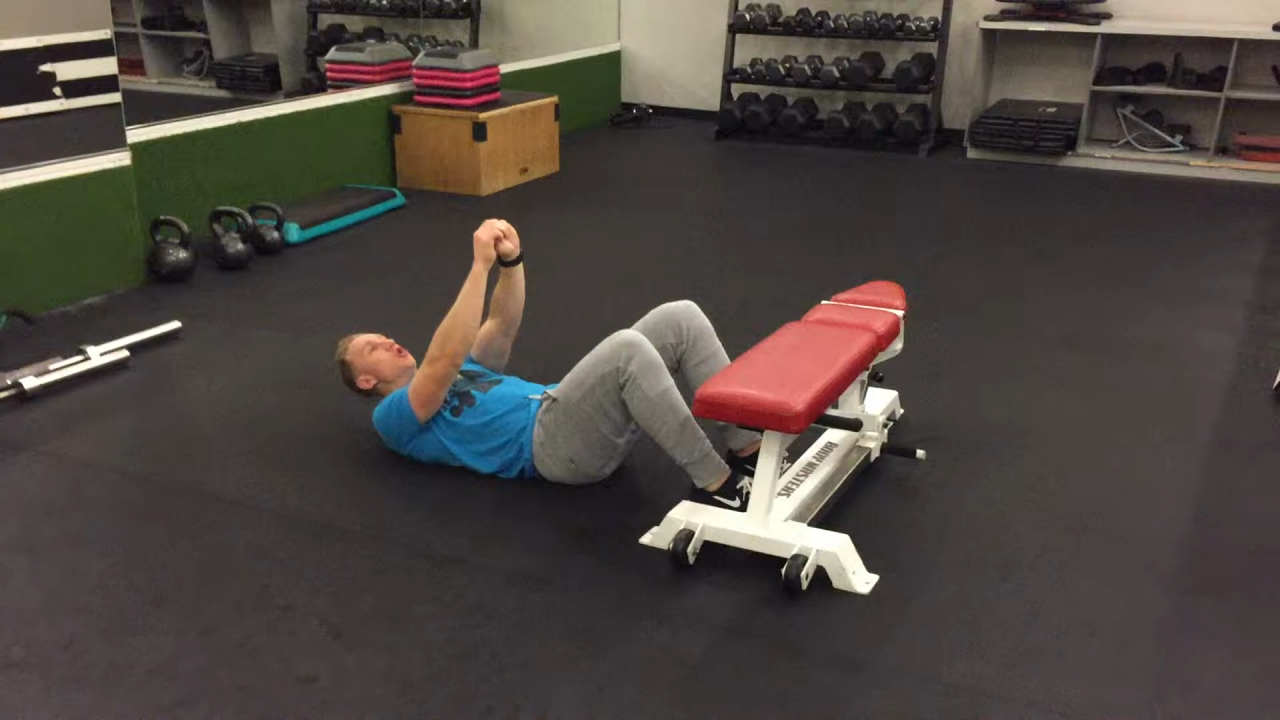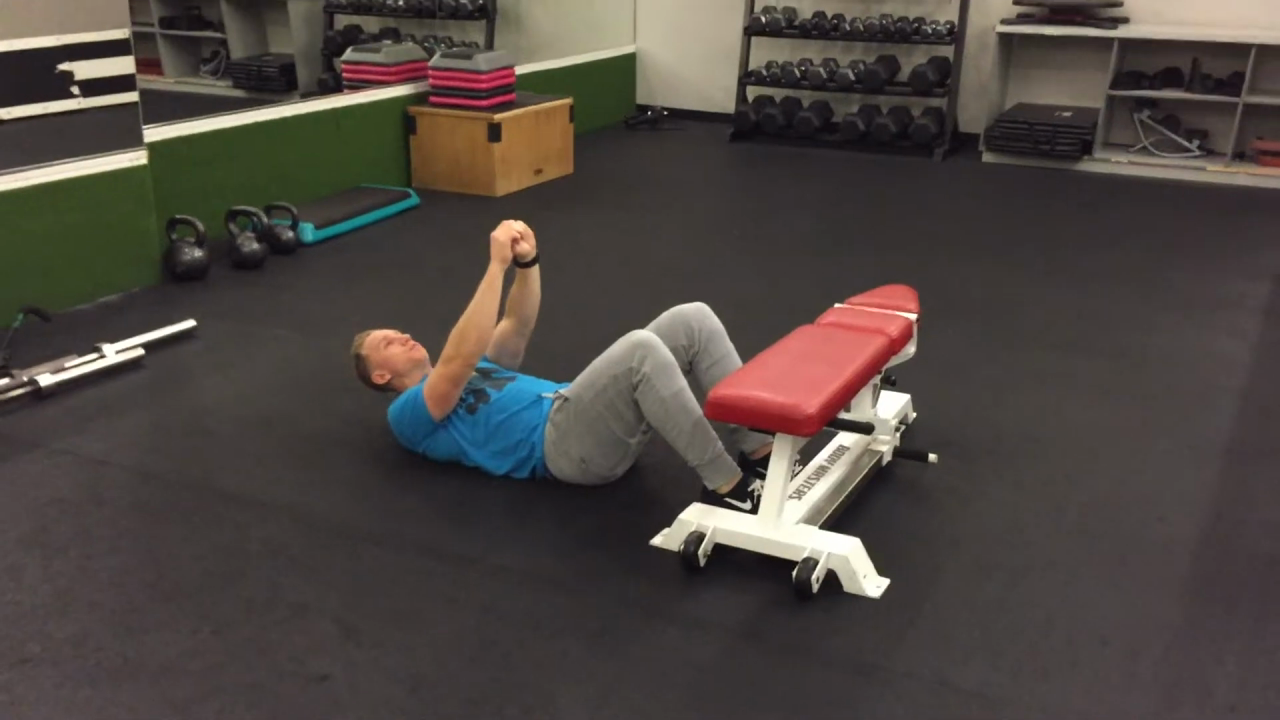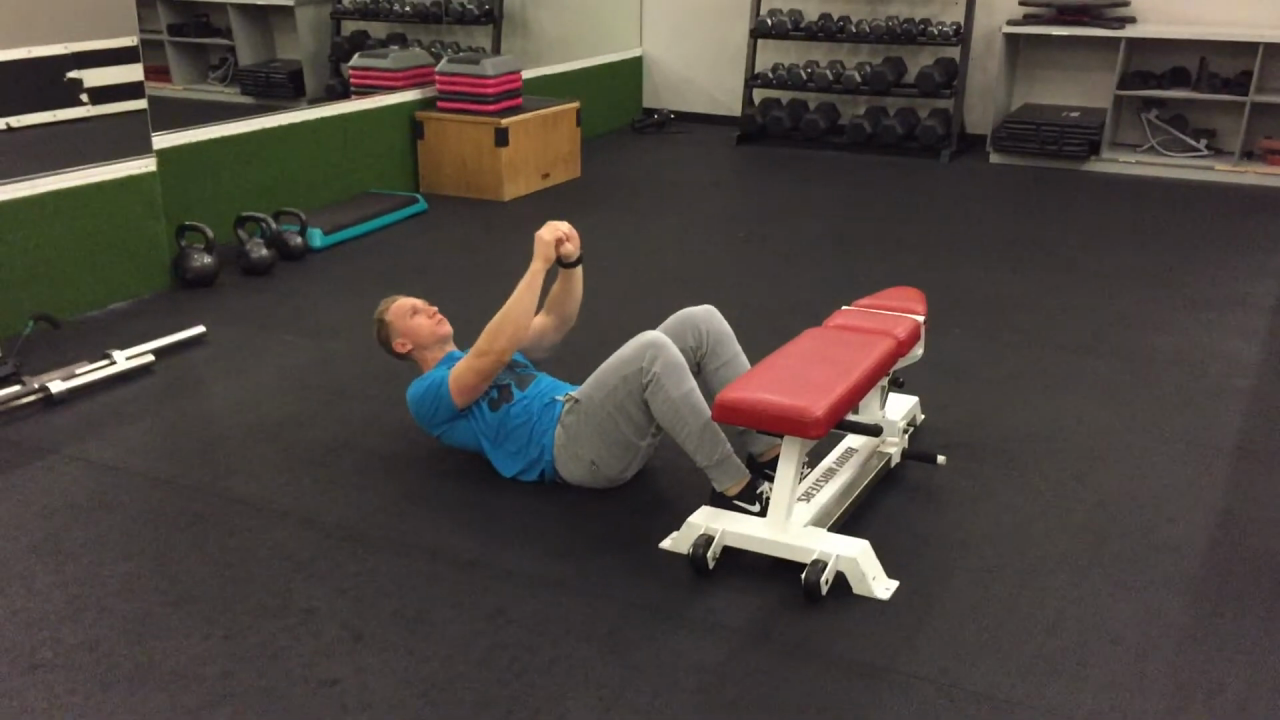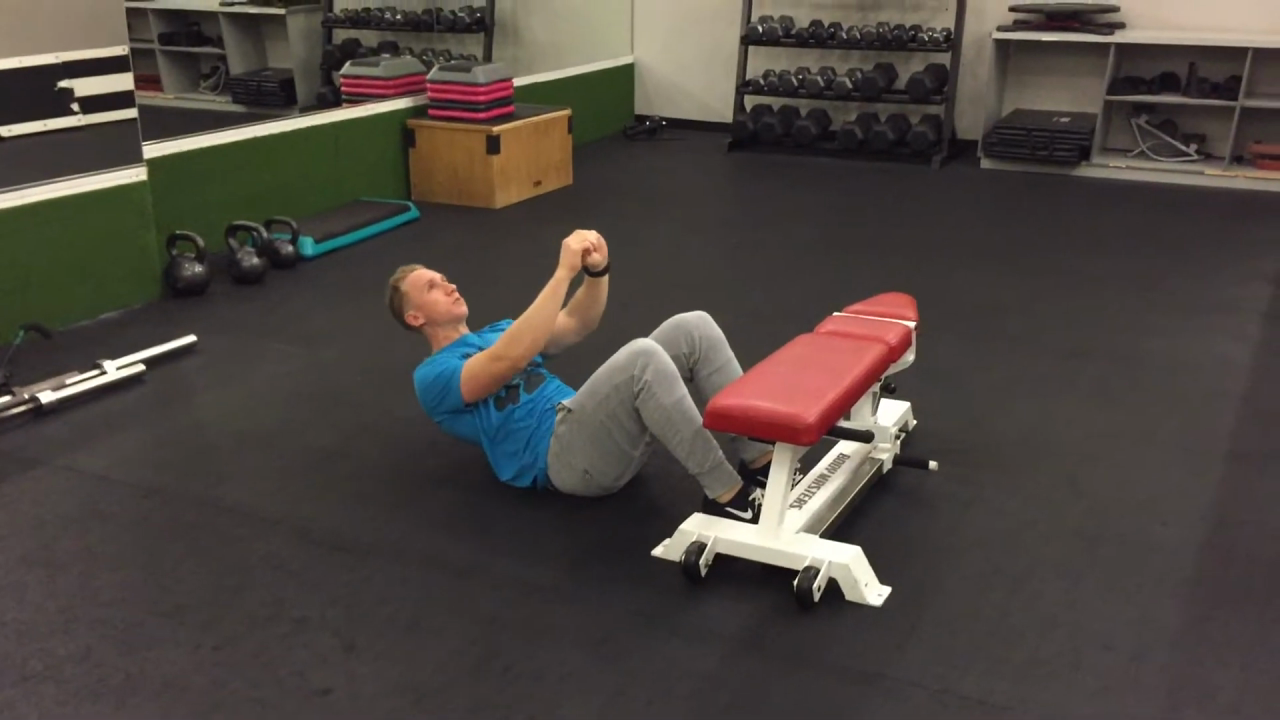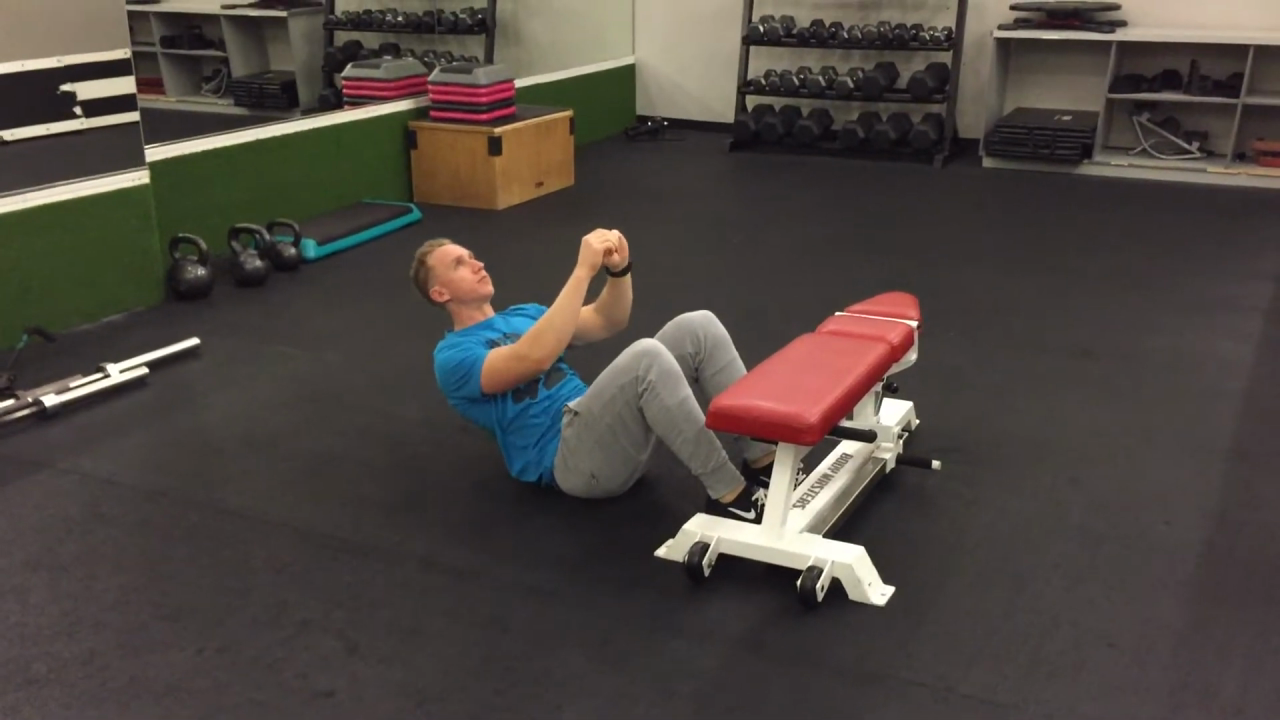
dt=0.5s
person 1, frame 1
left shoulder: (457, 377)
right shoulder: (395, 418)
left elbow: (502, 328)
right elbow: (445, 358)
left wrist: (510, 260)
right wrist: (480, 265)
left hip: (567, 413)
right hip: (551, 445)
left knee: (680, 318)
right knee: (628, 347)
left ankle: (748, 450)
right ankle: (715, 484)
person 1, frame 2
left shoulder: (468, 378)
right shoulder: (409, 415)
left elbow: (517, 327)
right elbow: (459, 358)
left wrist: (527, 261)
right wrist: (497, 265)
left hip: (579, 414)
right hip: (561, 444)
left knee: (693, 320)
right knee: (641, 349)
left ankle: (758, 452)
right ankle: (726, 486)
person 1, frame 3
left shoulder: (479, 365)
right shoulder: (426, 396)
left elbow: (556, 322)
right elbow: (495, 352)
left wrist: (569, 260)
right wrist: (538, 263)
left hip: (594, 419)
right hip: (573, 448)
left knee: (700, 323)
right knee: (652, 349)
left ankle: (766, 455)
right ankle: (734, 489)
person 1, frame 4
left shoulder: (494, 333)
right shoulder: (434, 377)
left elbow: (578, 325)
right elbow: (512, 358)
left wrist: (596, 270)
right wrist: (564, 272)
left hip: (594, 429)
right hip: (563, 456)
left knee: (693, 328)
right knee: (643, 357)
left ankle: (759, 461)
right ankle: (727, 495)
person 1, frame 5
left shoulder: (522, 315)
right shoulder: (454, 357)
left elbow: (608, 321)
right elbow: (536, 358)
left wrist: (618, 268)
right wrist: (583, 270)
left hip: (605, 426)
right hip: (570, 457)
left knee: (698, 327)
right knee: (646, 356)
left ankle: (764, 463)
right ankle: (729, 496)
